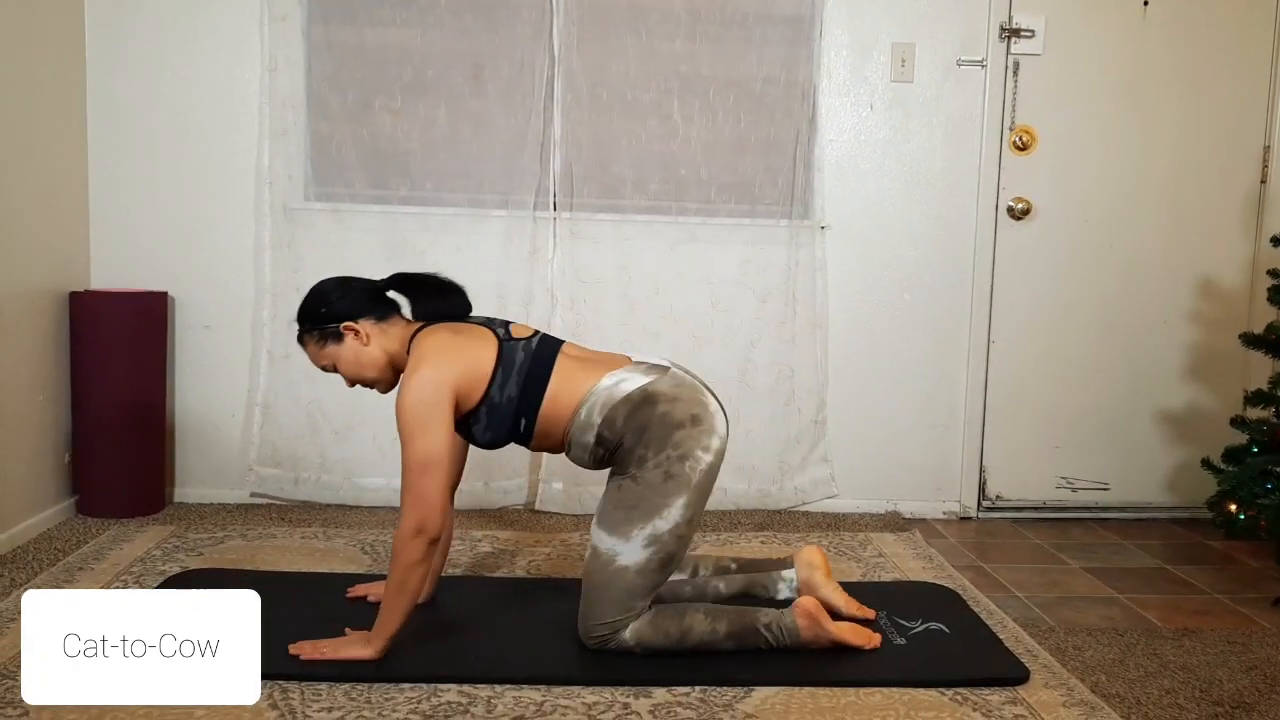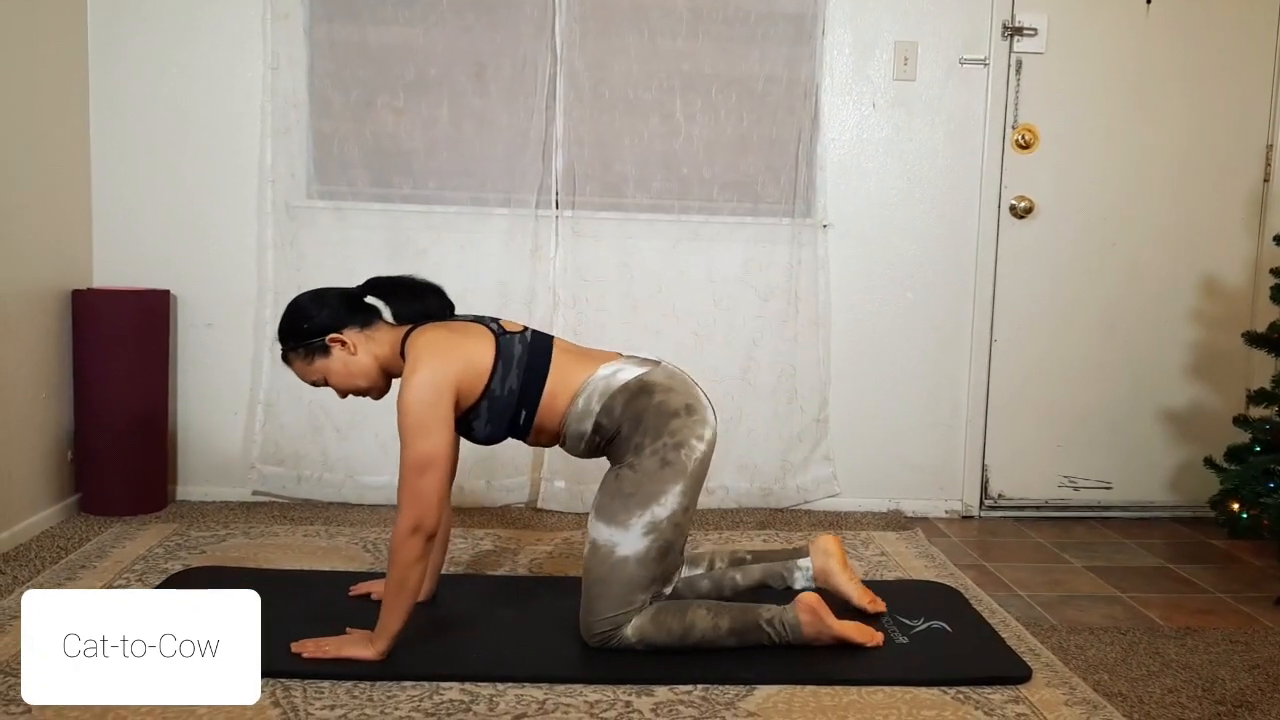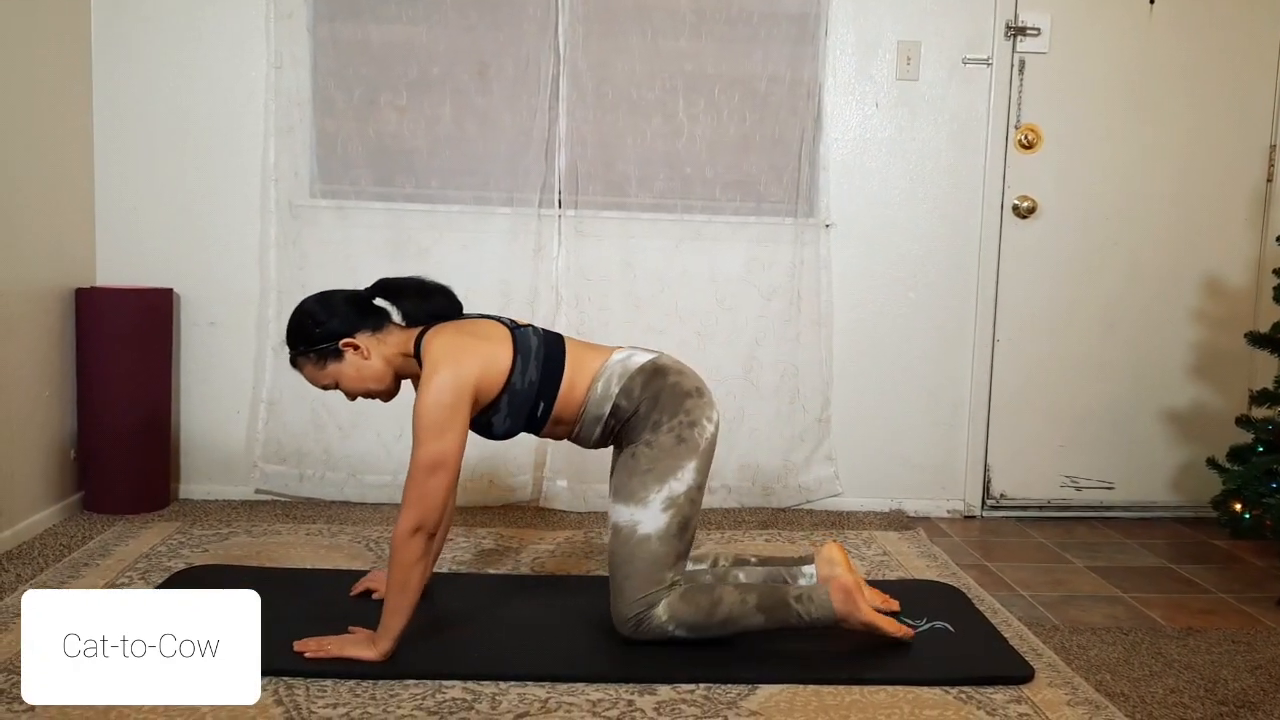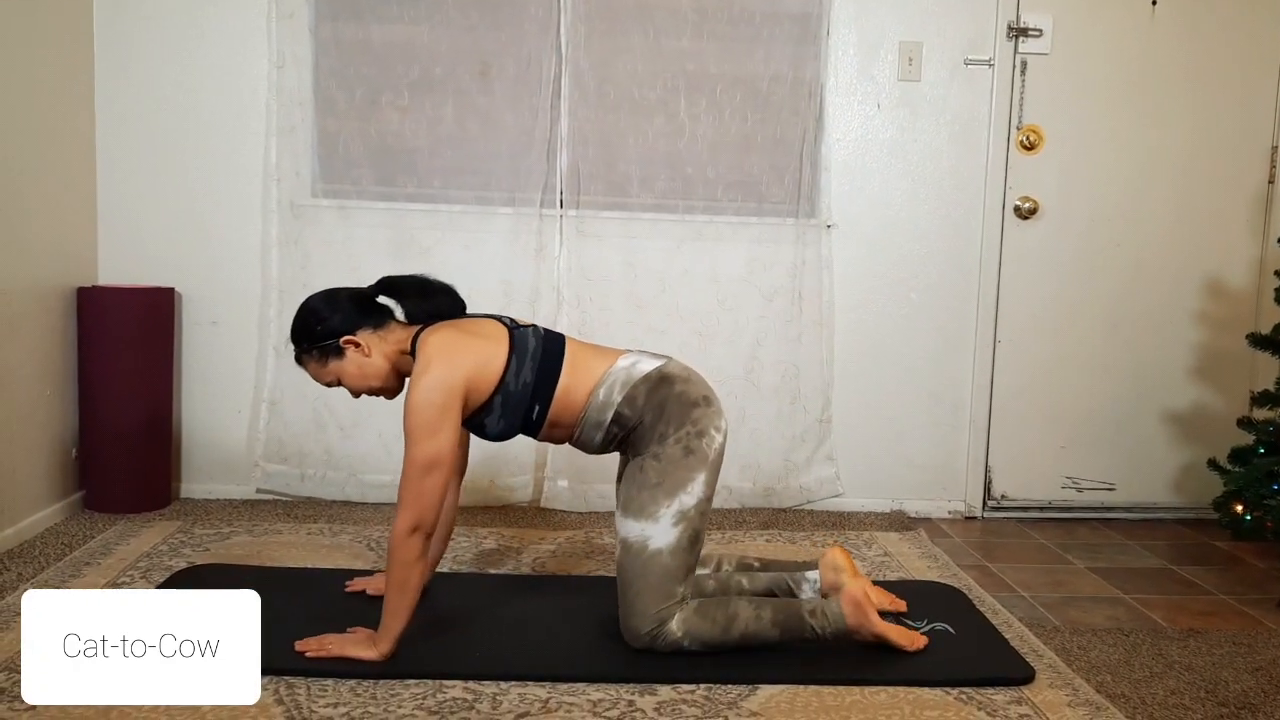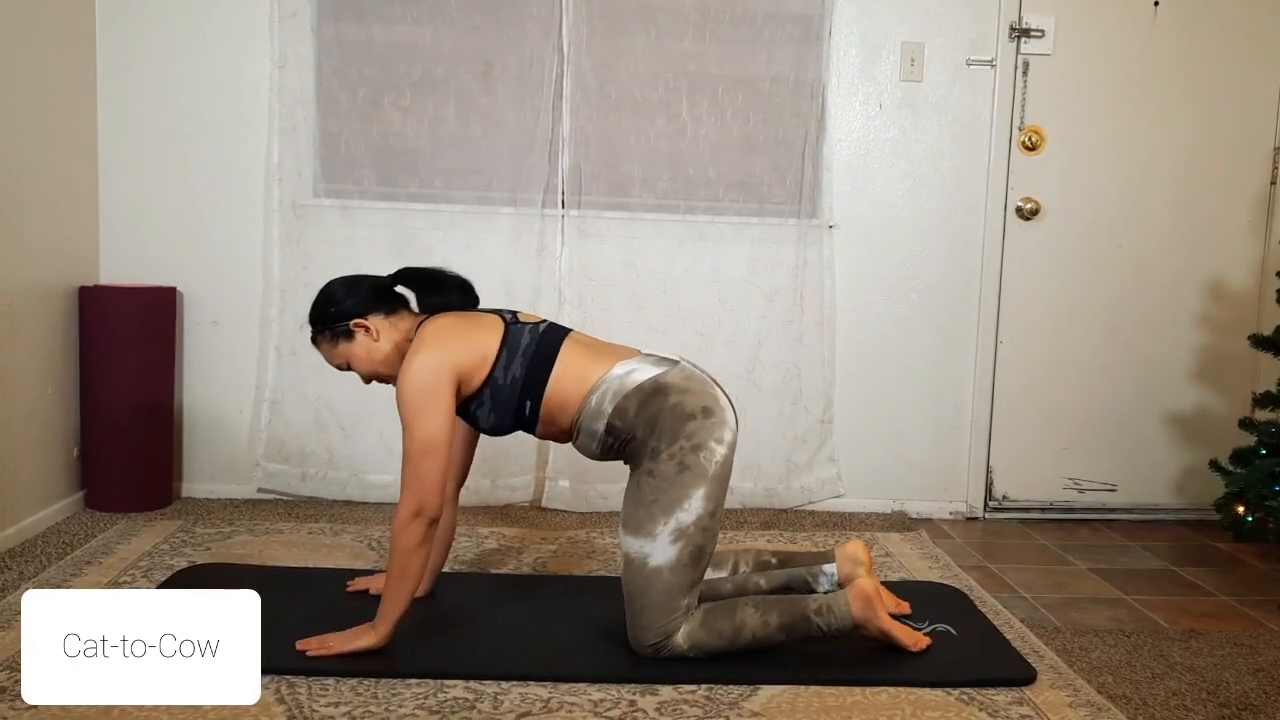
dt=0.4s
person 1, frame 1
left shoulder: (423, 379)
right shoulder: (449, 346)
left elbow: (420, 525)
right elbow: (443, 494)
left wrist: (375, 641)
right wrist: (418, 585)
left hip: (665, 431)
right hip: (673, 404)
left knee: (607, 628)
right knee: (643, 578)
left ankle: (796, 625)
right ankle: (797, 575)
person 1, frame 2
left shoulder: (425, 375)
right shoulder: (433, 347)
left elbow: (417, 522)
right elbow: (438, 494)
left wrist: (379, 640)
right wrist: (420, 583)
left hip: (657, 424)
right hip: (662, 406)
left knee: (611, 624)
right knee: (652, 580)
left ankle: (799, 621)
right ankle: (810, 564)
person 1, frame 3
left shoulder: (444, 375)
right shoulder: (435, 350)
left elbow: (417, 521)
right elbow: (440, 492)
left wrist: (380, 641)
right wrist: (410, 577)
left hip: (666, 409)
right hip: (652, 411)
left knee: (643, 612)
right knee: (655, 575)
left ankle: (832, 601)
right ankle: (815, 569)
person 1, frame 4
left shoulder: (433, 374)
right shoulder: (443, 352)
left elbow: (415, 521)
right elbow: (445, 490)
left wrist: (383, 641)
right wrist: (413, 579)
left hip: (673, 417)
right hip: (662, 413)
left knee: (650, 625)
right knee: (662, 576)
left ankle: (842, 614)
right ankle: (820, 575)
person 1, frame 5
left shoulder: (425, 359)
right shoulder: (459, 346)
left elbow: (419, 509)
right elbow: (447, 489)
left wrist: (380, 628)
right wrist: (417, 581)
left hip: (675, 425)
right hip: (683, 404)
left knee: (659, 634)
right knee: (679, 576)
left ankle: (850, 608)
right ankle: (837, 567)
